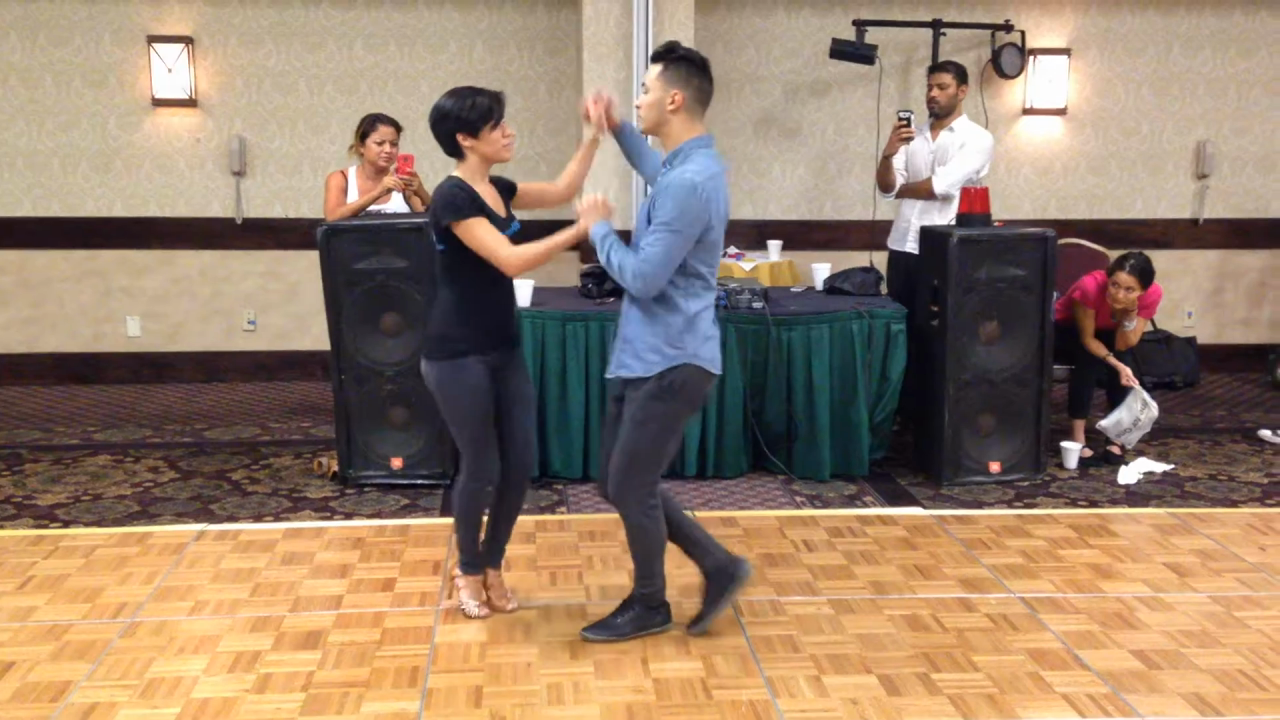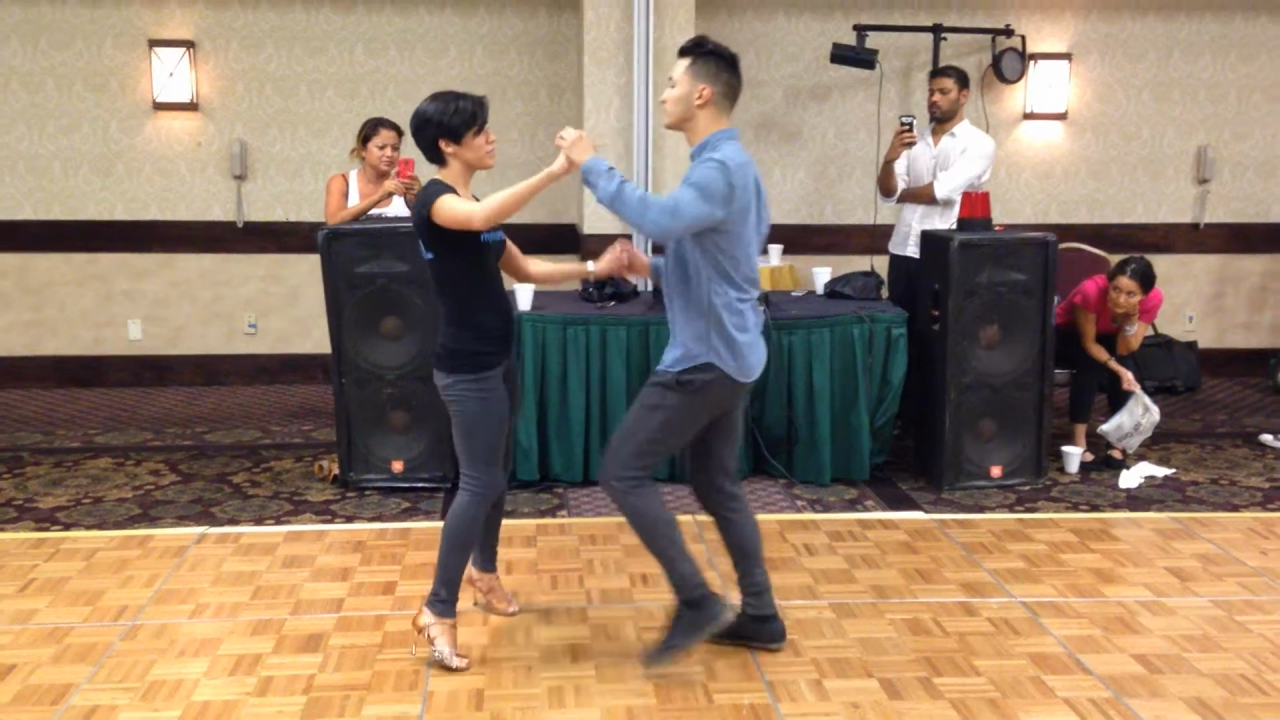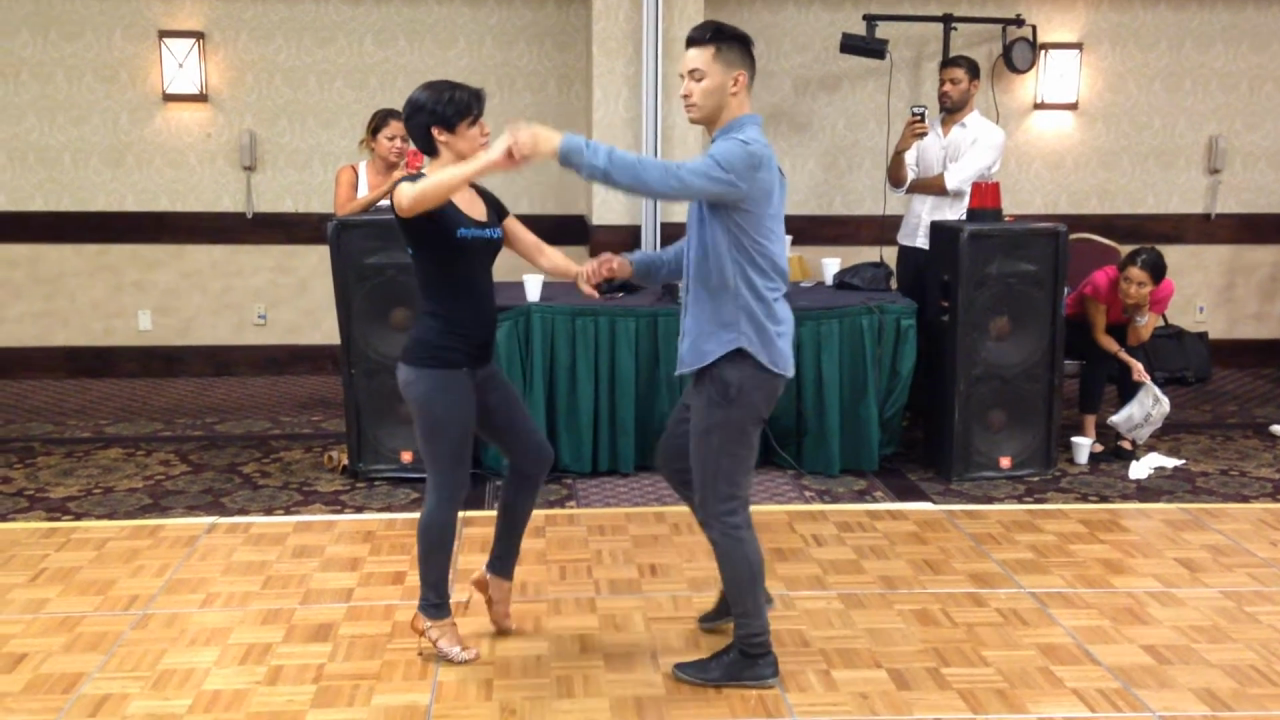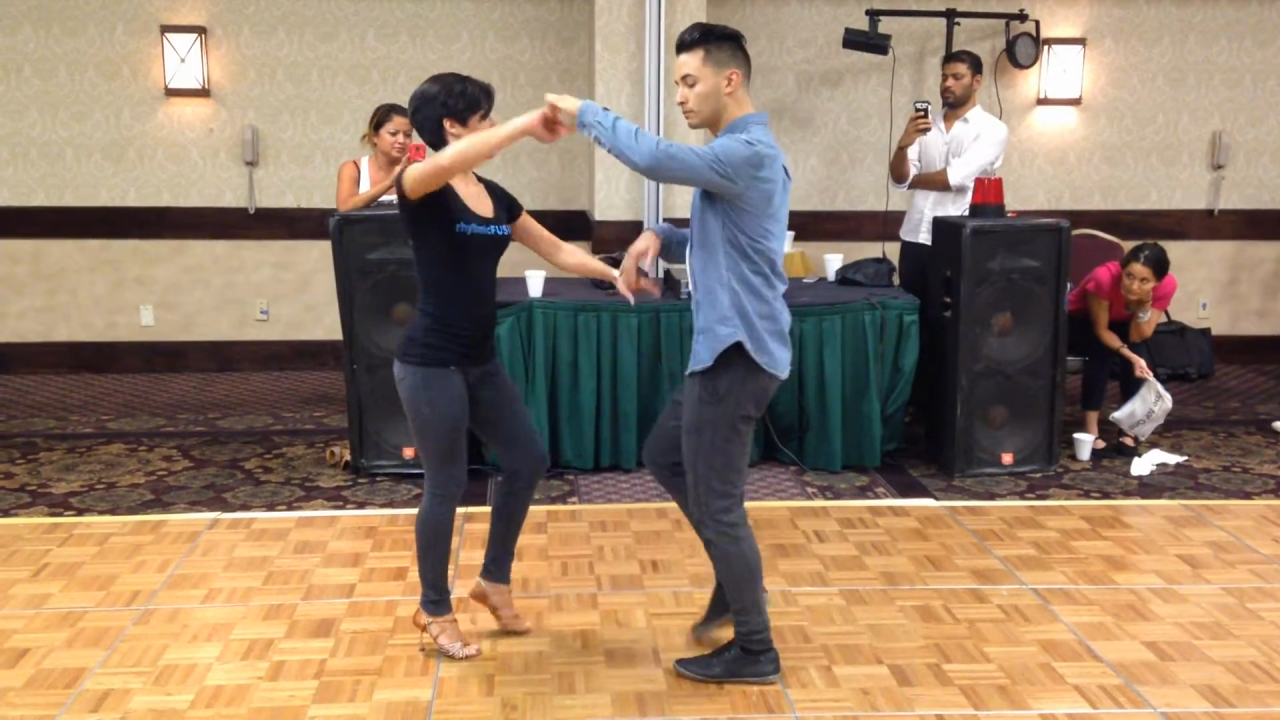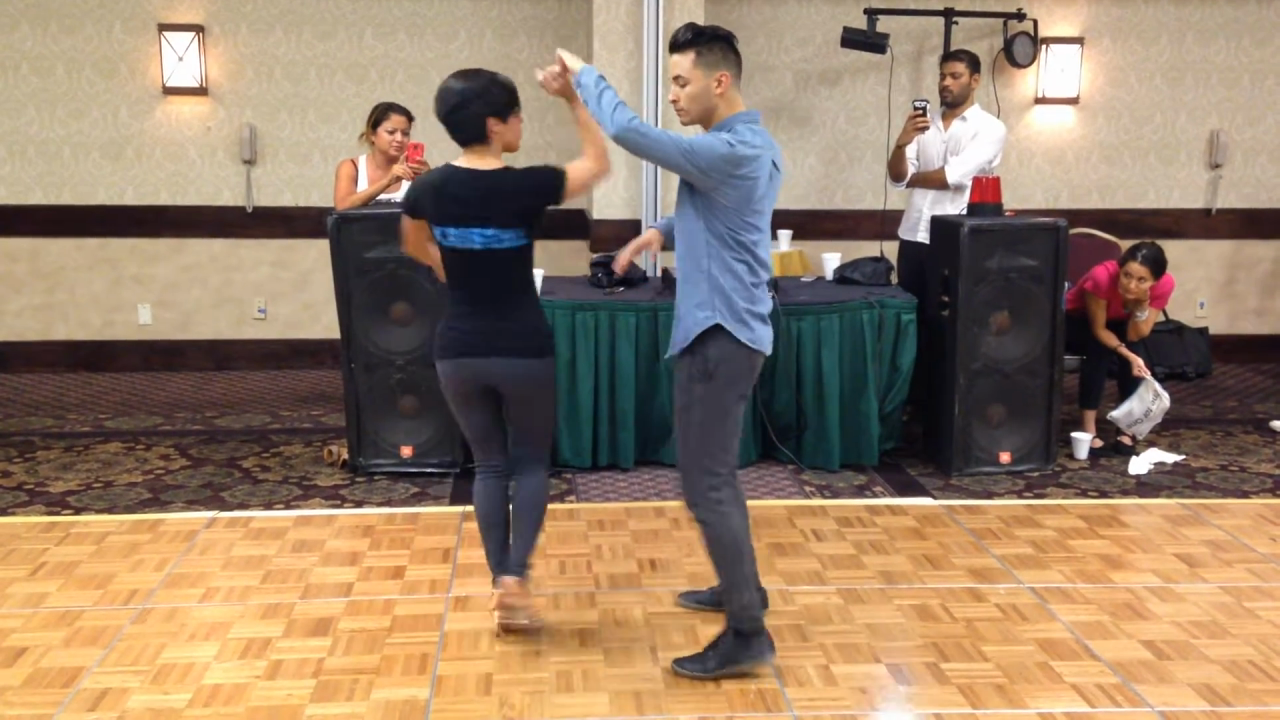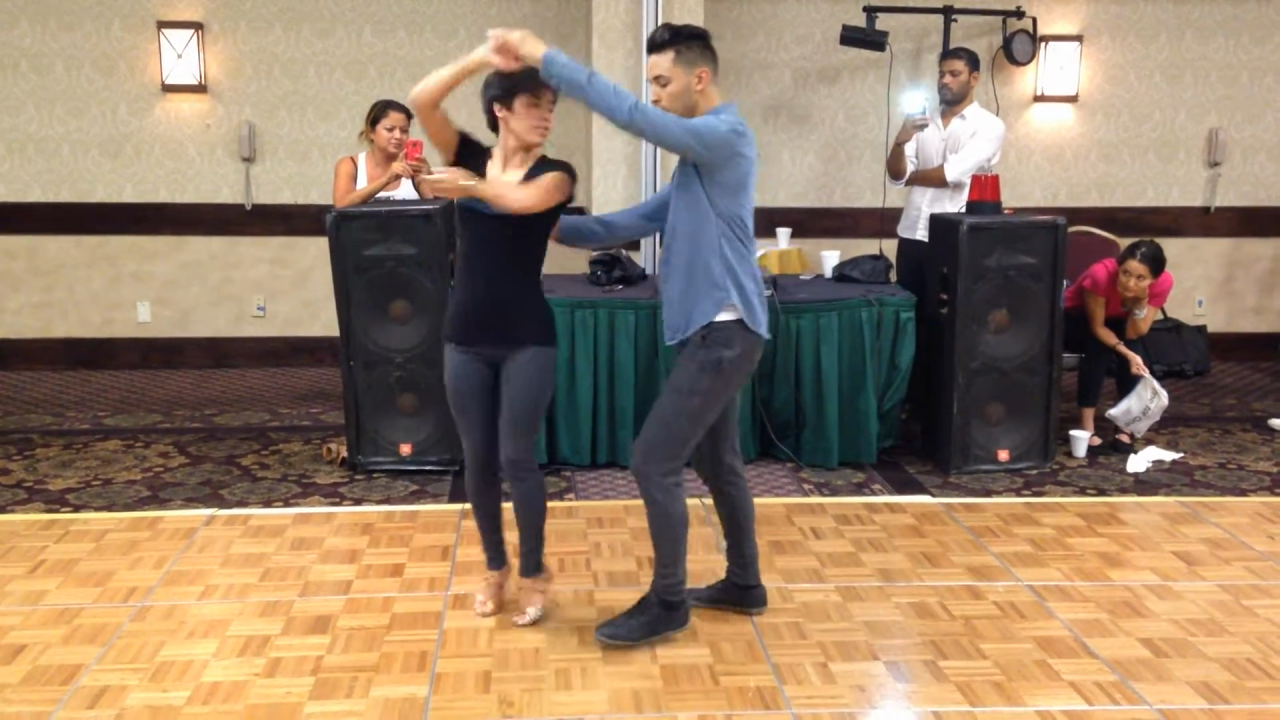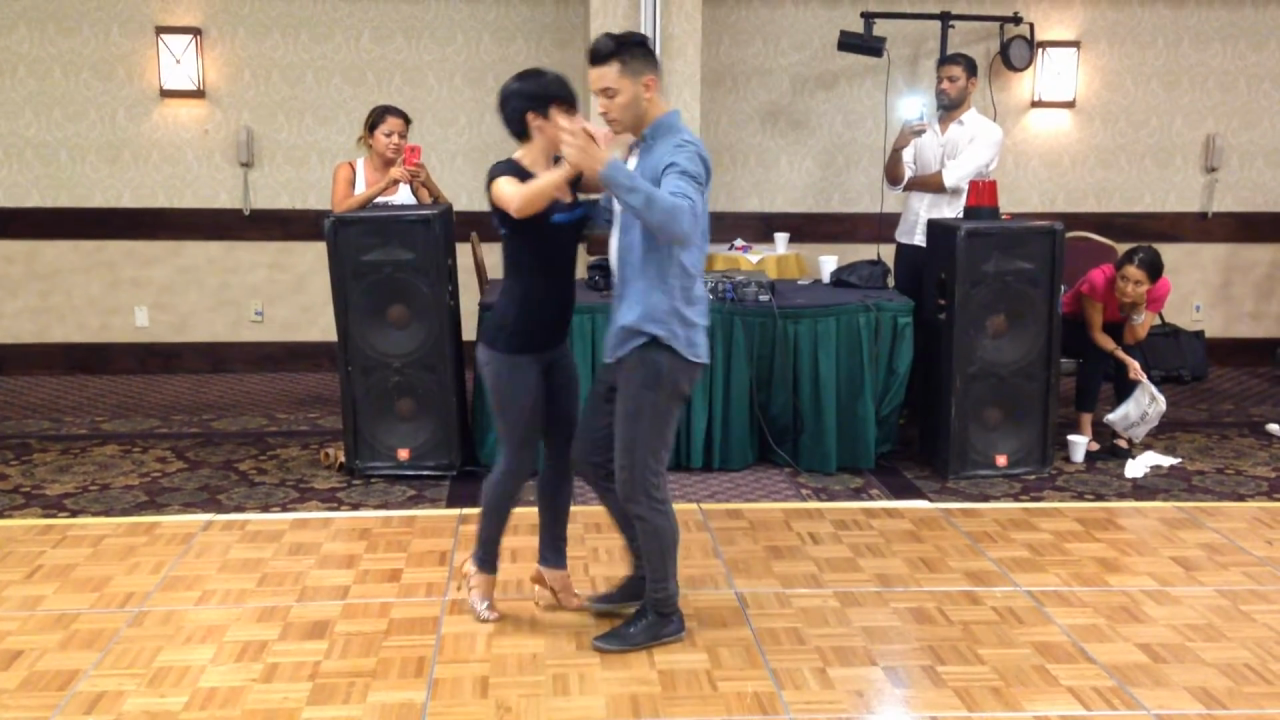
dt=0.4s
person 1, frame 1
left shoulder: (692, 182)
right shoulder: (682, 167)
left elbow: (643, 278)
left wrist: (600, 229)
right wrist: (618, 131)
left hip: (673, 361)
right hip: (644, 358)
left knee: (631, 485)
right knee: (621, 482)
left ankle: (649, 604)
right ankle: (716, 567)
person 1, frame 2
left shoulder: (721, 167)
right shoulder: (725, 163)
left elbow: (659, 218)
left wrist: (591, 165)
right wrist: (653, 267)
left hip: (704, 359)
right hip: (725, 355)
left knee: (622, 472)
right knee: (720, 488)
left ankle: (696, 600)
right ankle: (760, 616)
person 1, frame 3
left shoulder: (744, 152)
right shoulder: (732, 154)
left elbow: (664, 179)
right elbow: (700, 253)
left wrist: (565, 149)
right wrist: (633, 266)
left hip: (740, 355)
right hip: (727, 351)
left knee: (722, 504)
right knee: (680, 468)
left ankle: (752, 652)
right ankle: (746, 595)
person 1, frame 4
left shoulder: (748, 153)
right shoulder: (739, 155)
left elbow: (654, 157)
right elbow: (710, 242)
left wrist: (585, 113)
right wrist: (661, 239)
left hip: (737, 354)
right hip: (724, 351)
left knee: (716, 502)
right knee: (664, 458)
left ankle: (753, 648)
right ankle: (734, 585)
person 1, frame 5
left shoulder: (729, 151)
right shoulder: (752, 146)
left elbow: (629, 133)
left wrist: (584, 74)
right wrist: (662, 231)
left hip: (719, 336)
right hip: (724, 333)
left knee: (709, 484)
right knee: (711, 472)
left ankle: (745, 634)
right ankle: (742, 586)
person 1, frame 6
left shoulder: (725, 136)
right shoulder: (702, 150)
left elbow: (630, 115)
right elbow: (650, 217)
left wrist: (544, 58)
right wrist: (569, 230)
left hip: (721, 330)
right hip: (714, 328)
left knee: (655, 464)
right knee: (717, 461)
left ankle: (667, 602)
right ankle: (744, 582)
person 1, frame 7
left shoulder: (680, 152)
right shoulder: (642, 152)
left elbow: (679, 226)
right elbow: (614, 217)
left wrist: (605, 170)
left hip: (662, 342)
right hip: (631, 337)
left knee: (638, 481)
right knee: (592, 458)
left ankle: (661, 612)
right ankle: (644, 578)
person 2, frame 1
left shoulder: (495, 189)
right shoulder: (453, 197)
left elbow: (563, 190)
right elbow: (512, 261)
left wrist: (593, 137)
right wrist: (583, 229)
left hip: (504, 351)
right hip: (456, 356)
left knee: (519, 463)
right knee: (480, 466)
left ankle: (490, 566)
right ankle: (467, 568)
person 2, frame 2
left shoulder: (477, 207)
right shoulder: (435, 200)
left elbow: (522, 267)
right elbow: (481, 216)
left wrist: (593, 268)
right wrist: (553, 171)
left hip: (495, 359)
right hip: (467, 367)
left knee: (495, 475)
right knee: (479, 484)
left ankle: (483, 571)
right ankle: (437, 612)
person 2, frame 3
left shoulder: (485, 199)
right shoulder: (412, 189)
left elbow: (538, 251)
right elbow: (413, 200)
left wrist: (581, 272)
right wrist: (490, 161)
left hip: (479, 363)
right hip: (435, 366)
left knee: (534, 458)
right knee: (448, 488)
left ankle: (498, 576)
right ankle: (432, 615)
person 2, frame 4
left shoulder: (496, 197)
right shoulder: (420, 188)
left elbow: (557, 250)
right elbow: (443, 165)
left wrist: (614, 272)
right wrist: (523, 125)
left hip: (482, 361)
right hip: (431, 363)
left knee: (529, 461)
right knee: (446, 487)
left ankle: (494, 580)
right ankle: (434, 611)
person 2, frame 5
left shoulder: (428, 187)
right shoulder: (524, 185)
left elbow: (413, 245)
right elbow: (597, 163)
right wrist: (571, 96)
left hip: (457, 351)
right hip: (523, 350)
left knee: (490, 466)
right knee: (531, 464)
left ankle: (503, 585)
right ankle: (515, 579)
person 2, frame 6
left shoulder: (553, 174)
right shoulder: (470, 157)
left elbow: (520, 199)
right elbow: (421, 101)
left wrist: (468, 185)
right wrist: (479, 58)
left hip: (527, 342)
right hip: (466, 341)
left knee: (516, 460)
right knee: (478, 462)
left ankle: (533, 573)
right ankle: (495, 568)
person 2, frame 7
left shoulder: (568, 176)
right shoulder: (507, 176)
right elbow: (521, 202)
right wrist: (577, 160)
left hip: (553, 343)
right hip: (511, 345)
left knee: (564, 453)
right knee: (518, 459)
left ankle: (552, 567)
right ankle: (481, 568)
person 3, frame 1
left shoulder: (977, 138)
right shoulder: (913, 135)
left elbow: (942, 186)
right elbow: (885, 189)
left wrist: (900, 188)
right wrist: (887, 155)
right hip: (902, 247)
right ankle: (904, 406)
person 3, frame 2
left shoulder: (979, 143)
right shoulder: (915, 140)
left elbow: (943, 190)
right elbow: (887, 193)
left wrist: (902, 193)
right wrist: (890, 159)
right hip: (903, 251)
right knee: (902, 334)
right ankle: (906, 412)
person 3, frame 3
left shoulder: (989, 133)
right shoulder: (924, 130)
left elbow: (954, 181)
right elbow: (896, 182)
left wrist: (912, 184)
right wrist: (899, 150)
right hip: (912, 241)
right ankle: (915, 401)
person 3, frame 4
left shoulder: (992, 129)
right shoulder: (926, 125)
left elbow: (957, 177)
right elbow: (898, 179)
left wrist: (913, 180)
right wrist: (903, 145)
right hip: (915, 236)
person 3, frame 5
left shoulder: (990, 128)
right shoulder: (924, 124)
left elbow: (955, 176)
right elbow: (897, 178)
left wrist: (912, 178)
right wrist: (901, 144)
right hip: (913, 235)
person 3, frame 6
left shoulder: (988, 125)
right shoulder: (924, 121)
left elbow: (957, 171)
right elbow: (896, 175)
left wrist: (909, 177)
right wrist: (899, 143)
right hip: (913, 234)
right ankle: (912, 391)
person 3, frame 7
left shoulder: (986, 131)
right shoulder: (921, 129)
left elbow: (952, 179)
right elbow: (894, 182)
left wrist: (909, 181)
right wrist: (897, 149)
right hip: (911, 239)
person 4, frame 1
left shoulder: (1152, 294)
right shoulder: (1090, 286)
left elbow: (1123, 346)
right elbow: (1086, 338)
left wrist: (1131, 312)
right wrist: (1116, 365)
left hip: (1106, 334)
right hip: (1066, 332)
left knee: (1123, 358)
right knee: (1090, 359)
right ankle: (1077, 438)
person 4, frame 2
left shoulder: (1153, 299)
right shoulder: (1091, 290)
left elbow: (1125, 350)
right elbow: (1088, 343)
left wrist: (1132, 317)
right wrist: (1118, 370)
left hip: (1108, 338)
right hip: (1066, 337)
left knee: (1125, 363)
right knee: (1091, 363)
right ankle: (1079, 443)
person 4, frame 3
left shoulder: (1164, 289)
right shoulder: (1101, 282)
left elbow: (1135, 341)
right elbow: (1098, 334)
left wrist: (1143, 308)
right wrist: (1129, 360)
left hip: (1118, 329)
right hip: (1077, 327)
left knee: (1134, 353)
right knee: (1101, 355)
right ankle: (1088, 434)
person 4, frame 4
left shoulder: (1167, 285)
right shoulder: (1104, 277)
left elbow: (1138, 337)
right elbow: (1100, 330)
left wrist: (1145, 304)
right wrist: (1131, 357)
left hip: (1121, 325)
right hip: (1079, 324)
right knee: (1103, 349)
right ankle: (1091, 430)
person 4, frame 5
left shoulder: (1164, 285)
right shoulder: (1102, 277)
left elbow: (1135, 336)
right elbow: (1098, 329)
left wrist: (1143, 303)
right wrist: (1129, 356)
left hip: (1118, 324)
right hip: (1076, 322)
left knee: (1135, 347)
right knee: (1100, 349)
right ankle: (1088, 430)
person 4, frame 6
left shoulder: (1163, 282)
right shoulder: (1101, 274)
left elbow: (1133, 334)
right elbow: (1097, 327)
left wrist: (1141, 301)
right wrist: (1127, 354)
left hip: (1116, 322)
right hip: (1075, 321)
left knee: (1133, 346)
right knee: (1099, 346)
right ankle: (1087, 428)
person 4, frame 7
left shoulder: (1161, 288)
right shoulder: (1098, 280)
left elbow: (1131, 340)
right elbow: (1094, 332)
left wrist: (1139, 306)
right wrist: (1125, 359)
left hip: (1114, 327)
right hip: (1073, 326)
left knee: (1131, 351)
right knee: (1097, 352)
left ankle: (1122, 431)
right ankle: (1084, 433)
